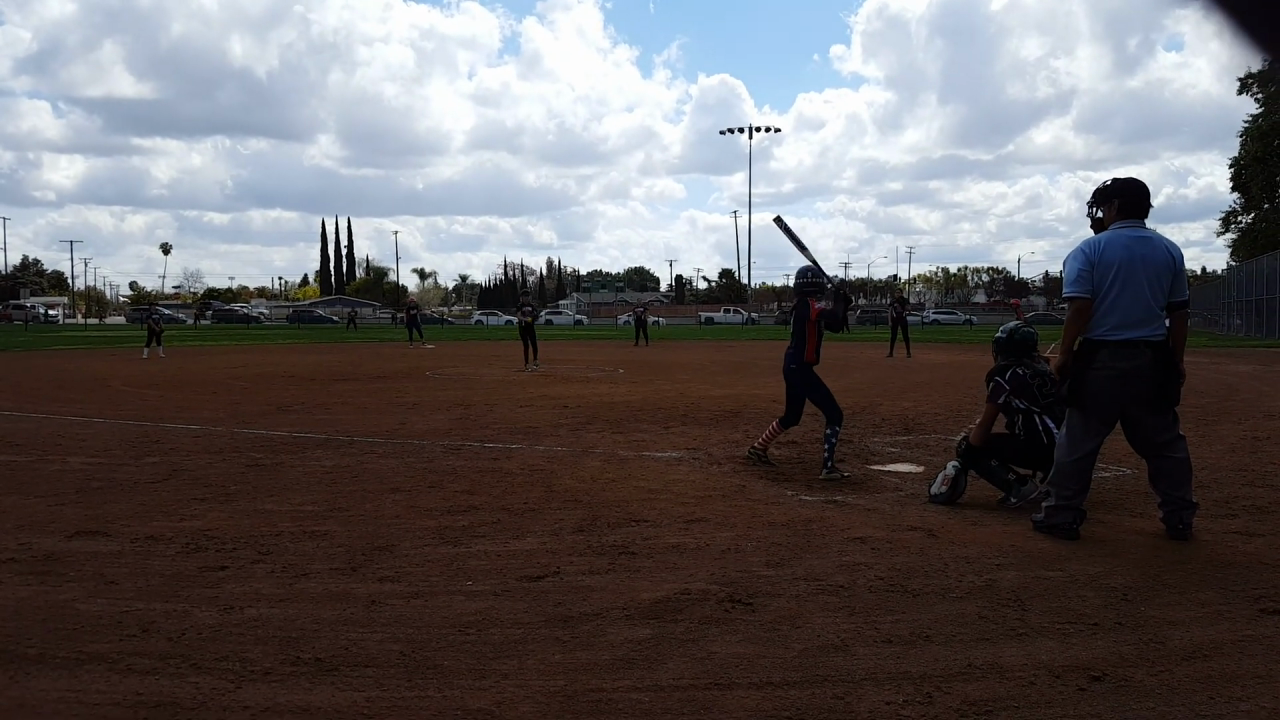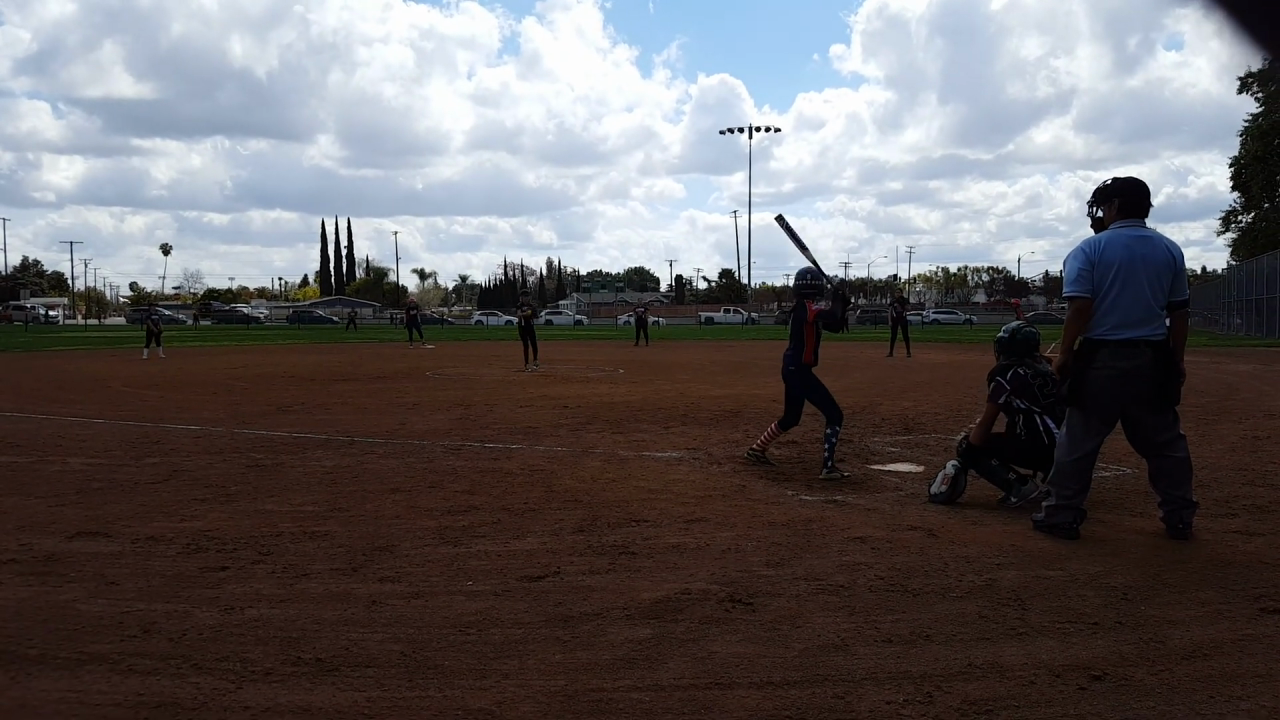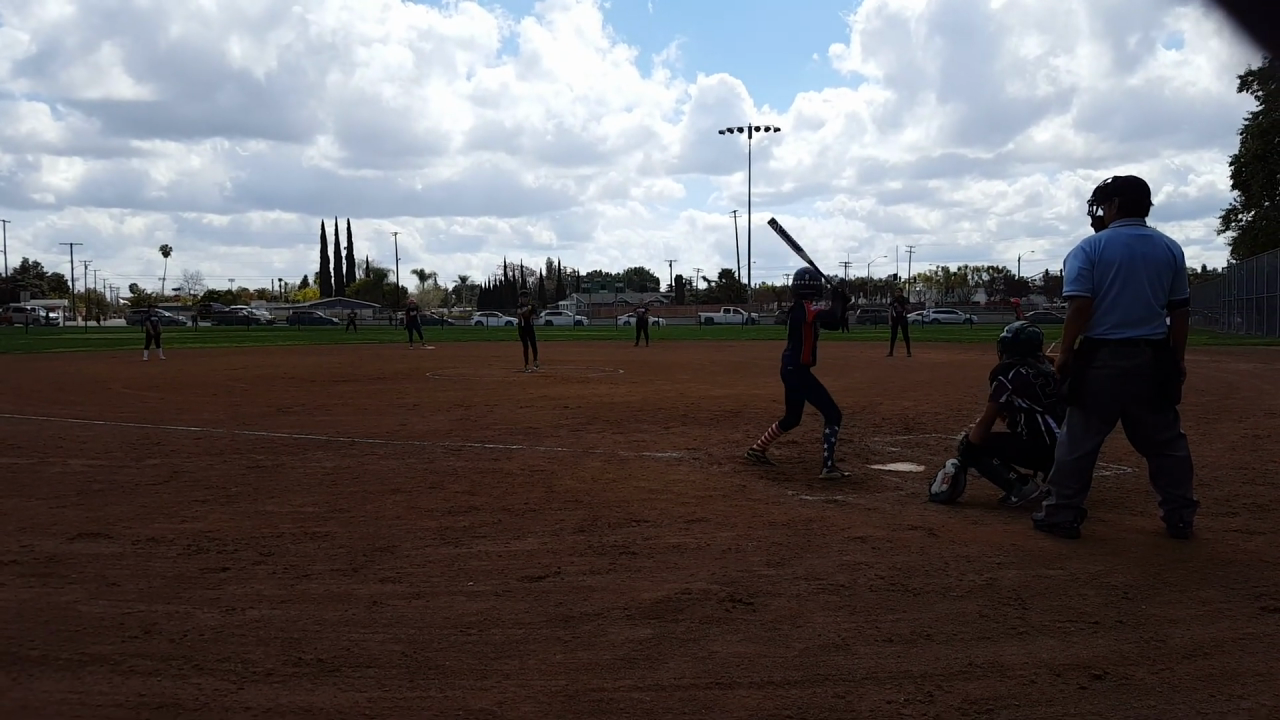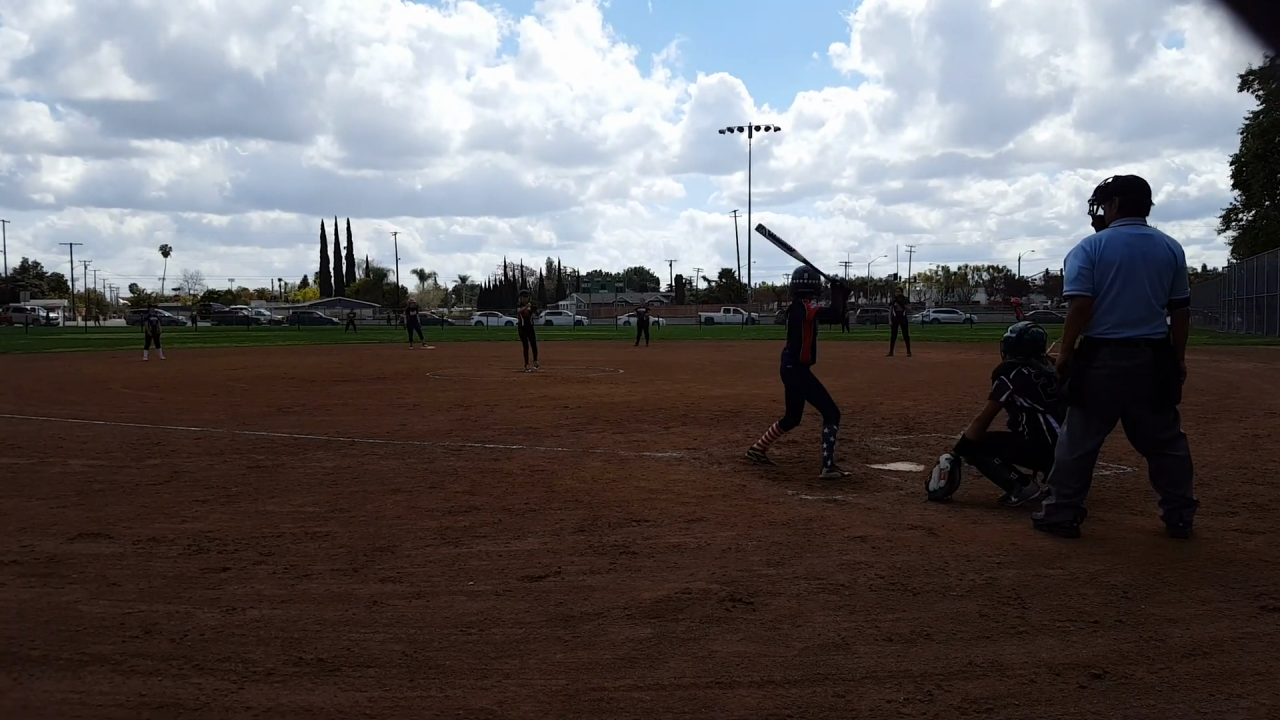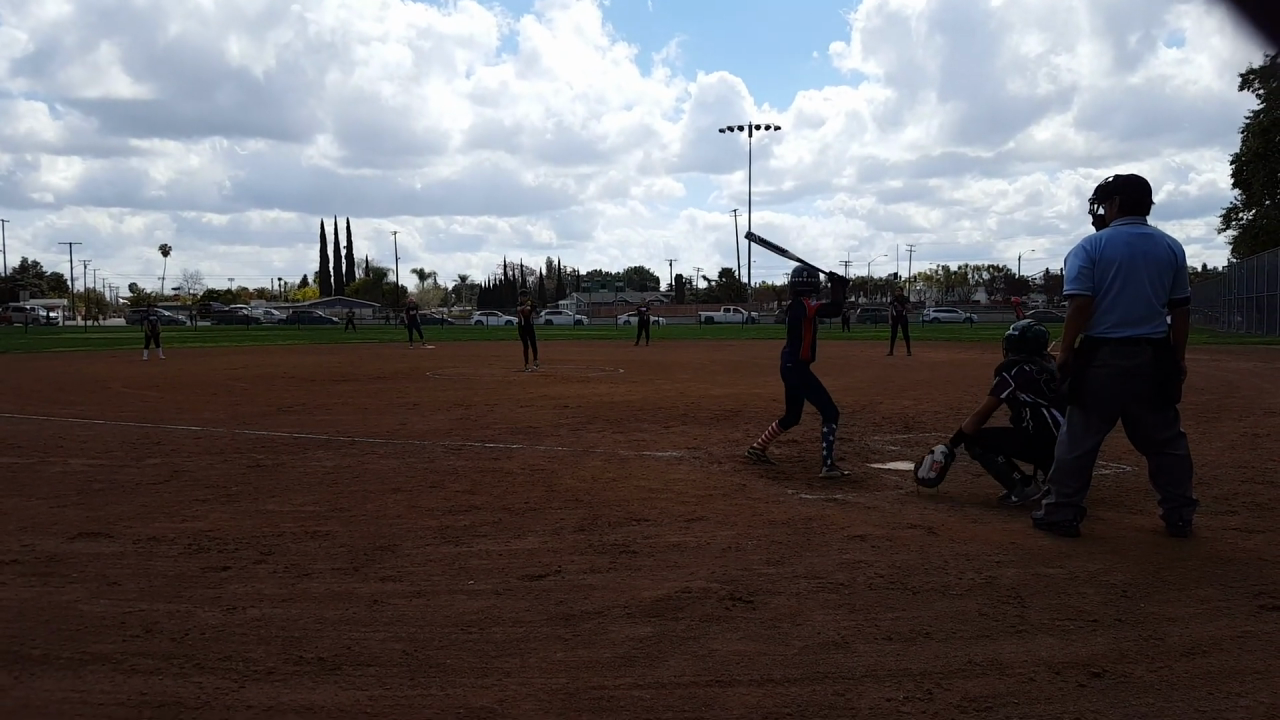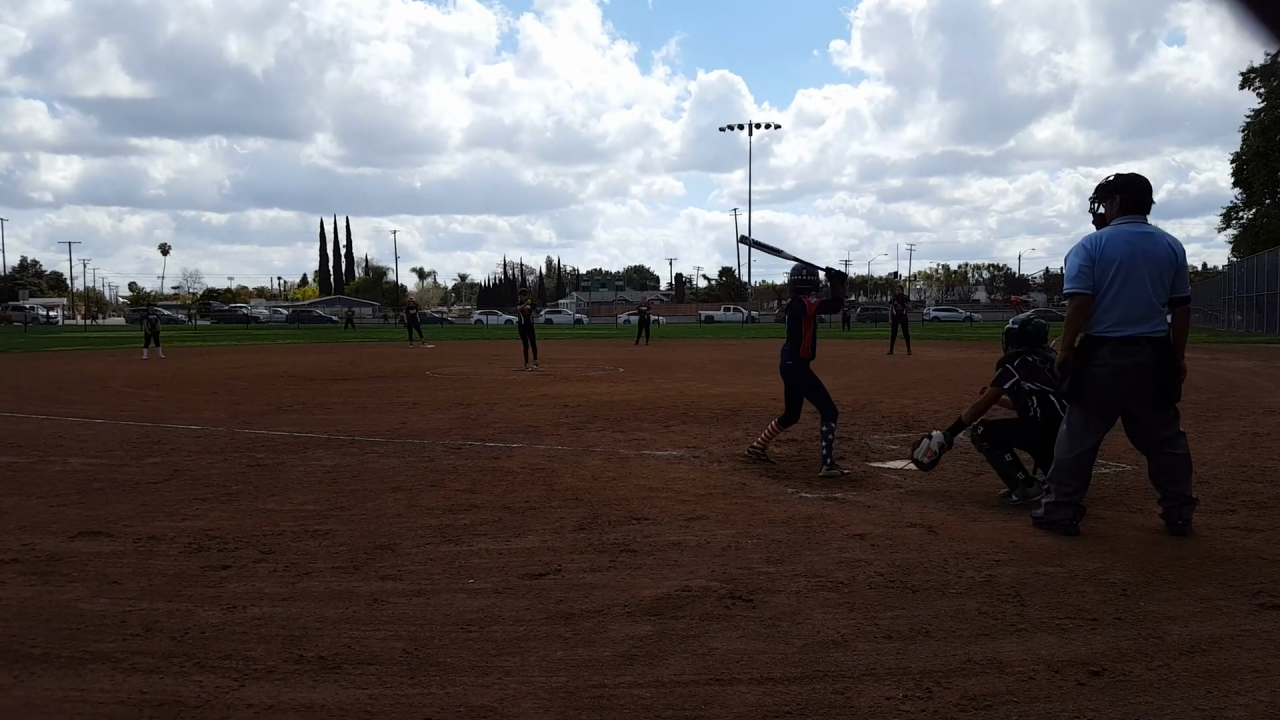
dt=0.1s
person 1, frame 1
left shoulder: (1090, 249)
right shoulder: (1170, 250)
left elbow: (1079, 308)
right elbow: (1179, 312)
left wrist: (1064, 354)
right wrist: (1176, 360)
left hip: (1101, 360)
right hip: (1152, 361)
left knee: (1078, 439)
right knee: (1164, 441)
left ankle: (1062, 515)
right ankle: (1179, 518)
person 1, frame 2
left shoulder: (1090, 248)
right shoulder: (1170, 250)
left elbow: (1079, 308)
right elbow: (1179, 312)
left wrist: (1065, 354)
right wrist: (1177, 359)
left hip: (1101, 359)
right hip: (1153, 360)
left knee: (1079, 439)
right knee: (1165, 441)
left ankle: (1063, 514)
right ankle: (1180, 517)
person 1, frame 3
left shoulder: (1091, 247)
right shoulder: (1170, 249)
left elbow: (1079, 307)
right elbow: (1179, 311)
left wrist: (1065, 353)
right wrist: (1177, 359)
left hip: (1101, 358)
right hip: (1153, 359)
left knee: (1079, 438)
right knee: (1165, 440)
left ankle: (1063, 514)
right ankle: (1180, 516)
person 1, frame 4
left shoulder: (1091, 246)
right shoulder: (1171, 248)
left elbow: (1080, 306)
right elbow: (1180, 311)
left wrist: (1066, 352)
right wrist: (1178, 358)
left hip: (1102, 358)
right hip: (1154, 358)
left knee: (1080, 437)
right knee: (1165, 439)
left ankle: (1063, 513)
right ankle: (1180, 516)
person 1, frame 5
left shoulder: (1091, 246)
right shoulder: (1171, 247)
left elbow: (1080, 305)
right elbow: (1180, 310)
left wrist: (1066, 351)
right wrist: (1178, 357)
left hip: (1102, 357)
right hip: (1154, 357)
left knee: (1080, 437)
right knee: (1165, 439)
left ankle: (1062, 512)
right ankle: (1179, 515)
person 1, frame 6
left shoulder: (1092, 244)
right shoulder: (1172, 246)
left elbow: (1080, 304)
right elbow: (1181, 309)
left wrist: (1066, 350)
right wrist: (1178, 356)
left hip: (1102, 356)
right hip: (1154, 356)
left knee: (1079, 435)
right knee: (1165, 437)
left ankle: (1062, 511)
right ankle: (1180, 514)
person 2, frame 1
left shoulder: (806, 307)
right shoulder: (808, 305)
left elbow: (835, 326)
right elbow: (834, 318)
left wrist: (843, 306)
right wrist: (838, 301)
left hip: (794, 367)
right hip: (801, 369)
left knee: (791, 417)
right knee: (834, 415)
left ankle: (758, 448)
right ankle: (828, 467)
person 2, frame 2
left shoulder: (807, 309)
right shoulder: (805, 307)
left elbow: (835, 326)
right elbow: (833, 318)
left wrist: (842, 306)
right wrist: (837, 301)
left hip: (793, 369)
right hip: (800, 370)
left knee: (790, 419)
right knee: (834, 415)
left ankle: (757, 450)
right ankle: (828, 467)
person 2, frame 3
left shoulder: (802, 309)
right shoulder: (803, 308)
left elbow: (834, 324)
right elbow: (832, 319)
left wrist: (842, 303)
right wrist: (836, 298)
left hip: (792, 369)
right hip: (798, 370)
left knee: (791, 419)
right knee: (833, 414)
left ankle: (757, 450)
right ankle: (828, 466)
person 2, frame 4
left shoulder: (801, 308)
right shoulder: (803, 307)
left elbow: (834, 317)
right elbow: (834, 314)
left wrist: (842, 297)
right wrist: (837, 292)
left hip: (792, 368)
right hip: (797, 369)
left knee: (791, 418)
right knee: (831, 413)
left ankle: (757, 449)
right ankle: (828, 466)
person 2, frame 5
left shoulder: (799, 305)
right shoulder: (803, 305)
left elbow: (833, 309)
right elbow: (835, 309)
left wrist: (840, 288)
right wrist: (835, 285)
left hip: (791, 366)
right hip: (797, 368)
left knee: (791, 417)
right knee: (830, 412)
left ankle: (758, 448)
right ankle: (828, 465)
person 2, frame 6
left shoulder: (798, 303)
right shoulder: (803, 303)
left elbow: (832, 304)
right elbow: (835, 304)
left wrist: (839, 284)
right wrist: (834, 281)
left hip: (791, 365)
right hip: (797, 366)
left knee: (791, 415)
right knee: (829, 411)
left ankle: (757, 447)
right ankle: (828, 464)
person 3, frame 1
left shoulder: (1004, 374)
right shoulder: (1042, 369)
left elbow: (985, 425)
left wrist: (962, 462)
left hip: (1038, 448)
left knee: (968, 446)
left ankle: (1020, 487)
person 3, frame 2
left shoulder: (1005, 374)
right shoulder: (1044, 369)
left elbow: (985, 424)
left wrist: (962, 462)
left hip: (1039, 449)
left knee: (969, 445)
left ankle: (1020, 486)
person 3, frame 3
left shoulder: (1008, 373)
right shoulder: (1048, 370)
left elbow: (985, 423)
left wrist: (960, 460)
left hip: (1039, 449)
left knee: (971, 445)
left ankle: (1021, 486)
person 3, frame 4
left shoulder: (1010, 373)
right shoulder: (1049, 370)
left elbow: (982, 420)
left wrist: (955, 455)
left hip: (1041, 449)
left knee: (971, 444)
left ankle: (1021, 486)
person 3, frame 5
left shoulder: (1013, 370)
right shoulder: (1049, 367)
left elbow: (981, 415)
left wrist: (950, 446)
left hip: (1044, 439)
left knee: (974, 440)
left ankle: (1023, 487)
person 3, frame 6
left shoulder: (1015, 363)
right shoulder: (1050, 359)
left elbow: (981, 405)
left wrist: (948, 434)
right wrist: (997, 398)
left hip: (1049, 429)
left knee: (983, 432)
left ankle: (1025, 486)
